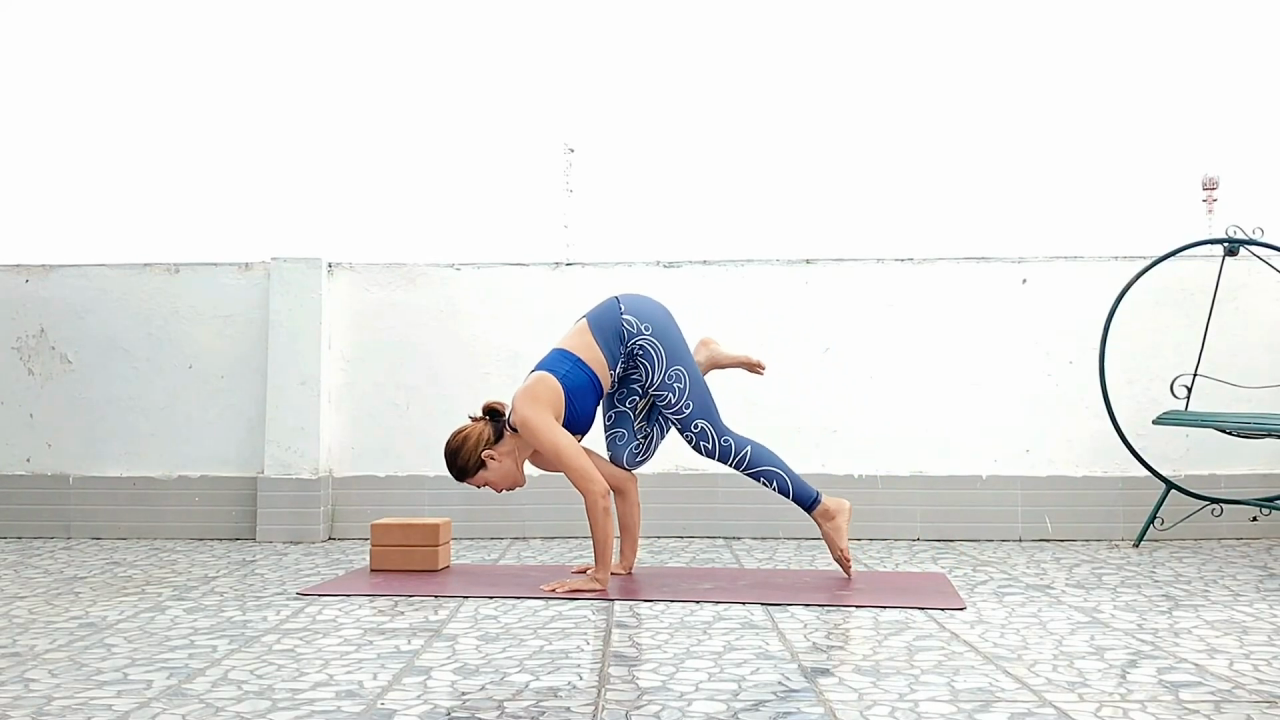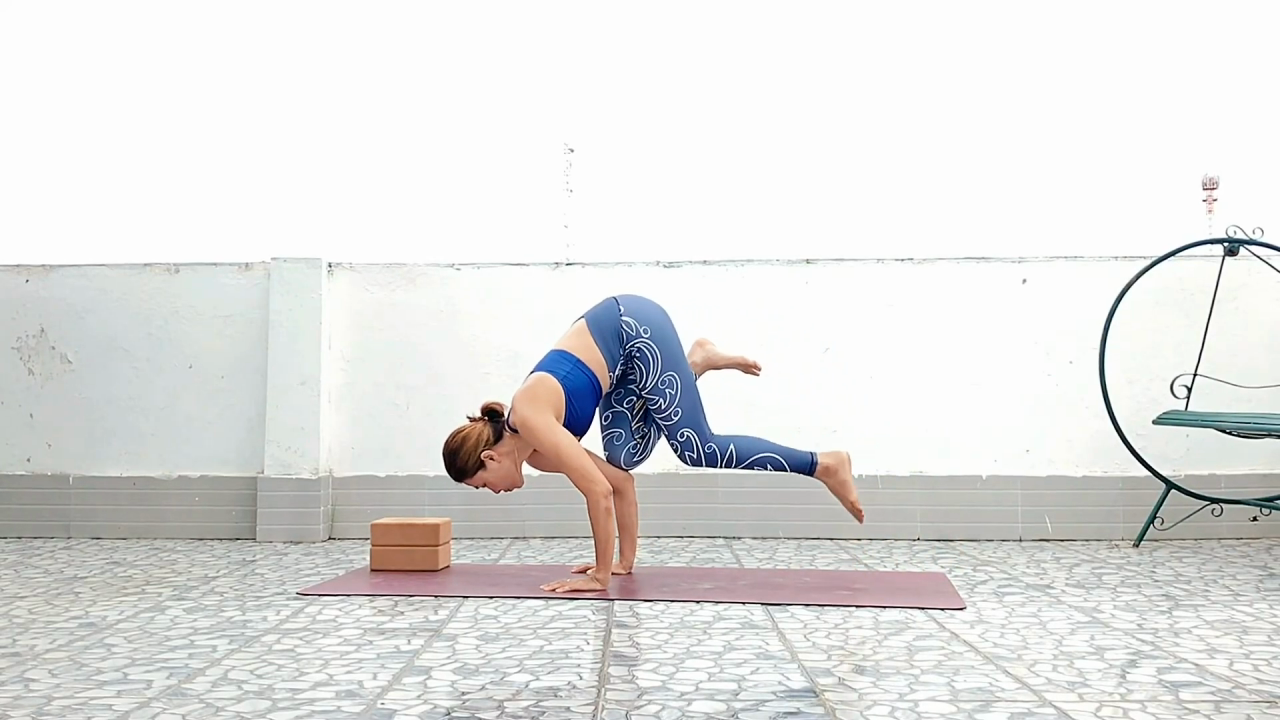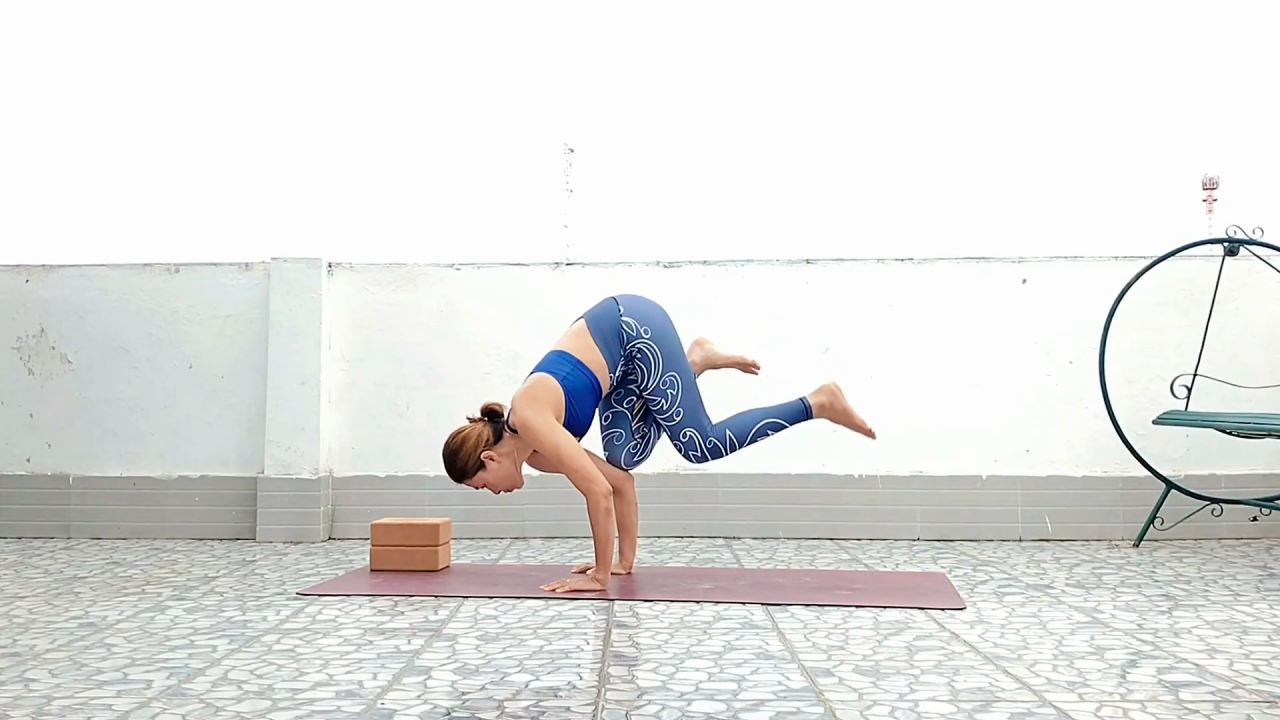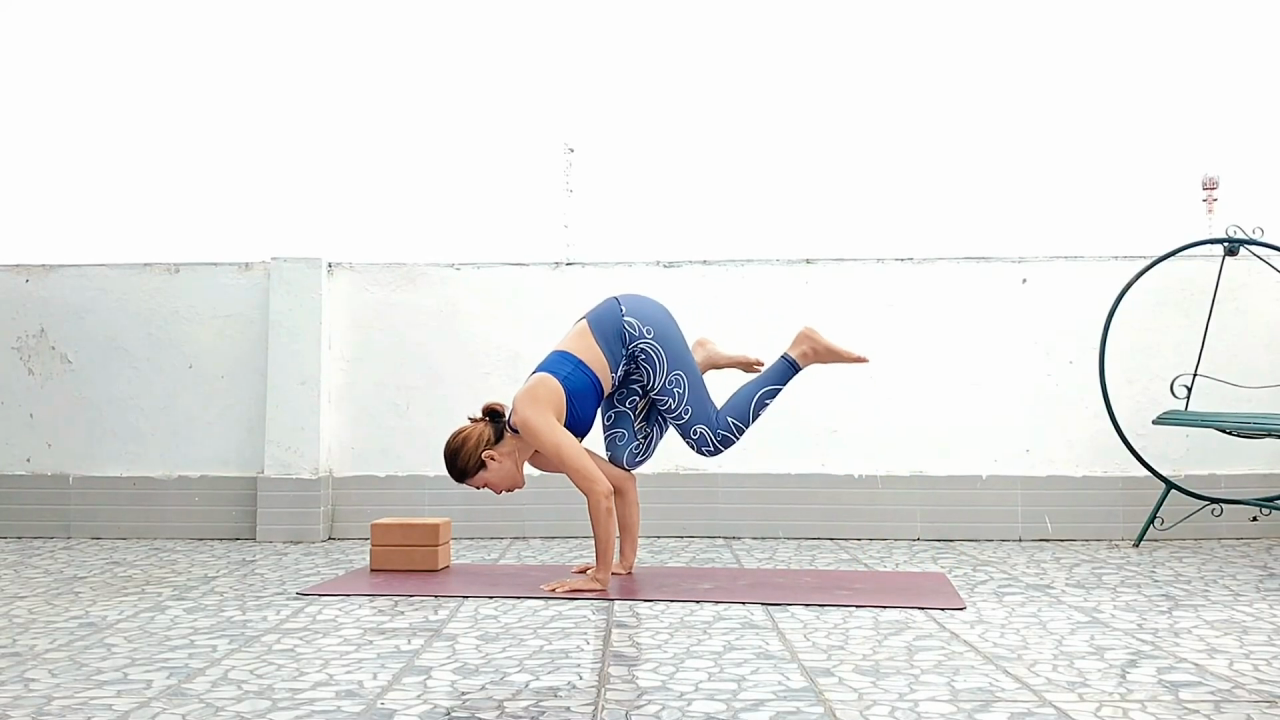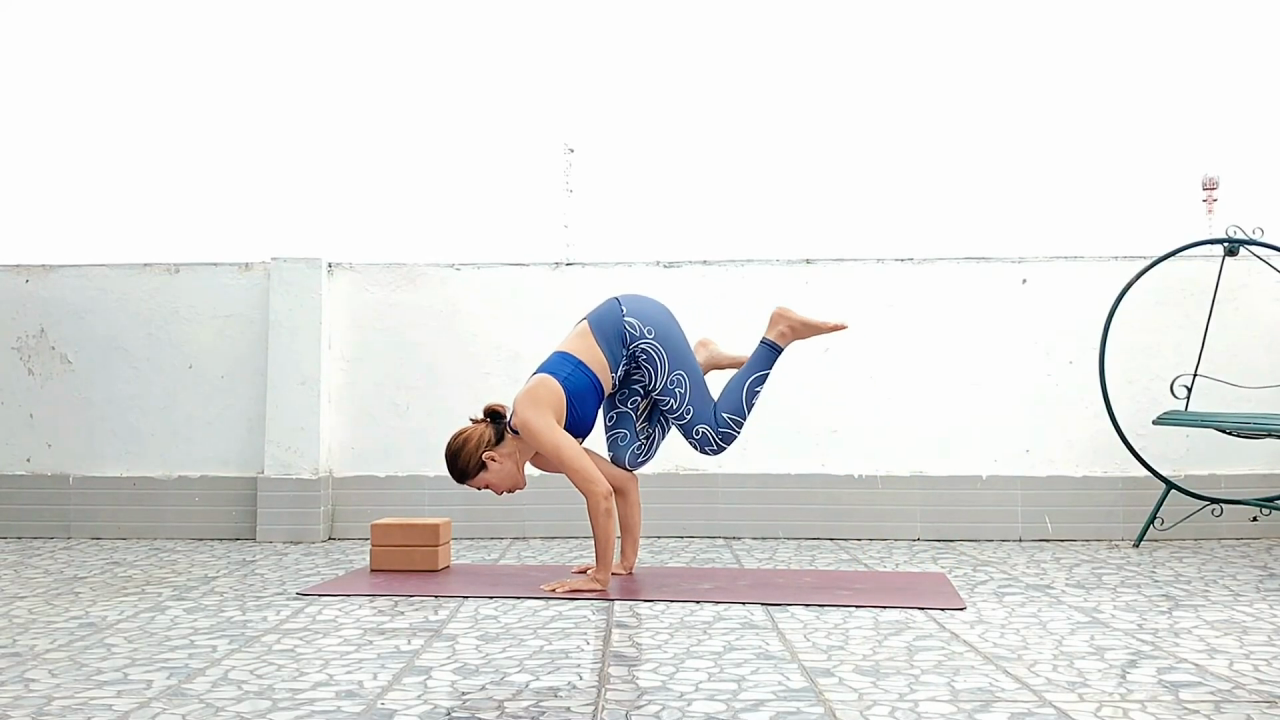
dt=0.3s
person 1, frame 1
left shoulder: (529, 420)
right shoulder: (538, 450)
left elbow: (597, 492)
right elbow: (621, 481)
left wrist: (600, 575)
right wrist: (624, 561)
left hip: (635, 326)
right hip: (625, 349)
left knee: (709, 437)
right knee: (626, 460)
left ankle: (822, 508)
right ankle: (699, 362)
person 1, frame 2
left shoulder: (529, 421)
right shoulder: (537, 450)
left elbow: (599, 490)
right elbow: (617, 480)
left wrist: (601, 575)
right wrist: (624, 561)
left hip: (632, 326)
right hip: (622, 348)
left knee: (696, 447)
right knee: (624, 459)
left ankle: (823, 465)
right ankle: (696, 362)
person 1, frame 3
left shoulder: (529, 420)
right shoulder: (537, 450)
left elbow: (599, 493)
right elbow: (618, 481)
left wrist: (600, 575)
right wrist: (623, 561)
left hip: (631, 327)
right hip: (622, 350)
left knee: (700, 443)
right knee: (623, 459)
left ankle: (818, 403)
right ankle: (694, 361)
person 1, frame 4
left shoulder: (530, 421)
right shoulder: (538, 449)
left elbow: (600, 492)
right elbow: (619, 480)
left wrist: (601, 575)
right wrist: (625, 560)
left hip: (634, 325)
right hip: (623, 345)
left knee: (711, 436)
right knee: (626, 459)
left ankle: (801, 352)
right ankle: (698, 361)
person 1, frame 5
left shoulder: (530, 423)
right shoulder: (538, 453)
left elbow: (600, 493)
right elbow: (621, 481)
left wrist: (600, 575)
right wrist: (625, 561)
left hip: (635, 328)
right hip: (626, 354)
left knee: (712, 434)
right knee: (627, 460)
left ankle: (778, 333)
right ankle: (698, 362)
